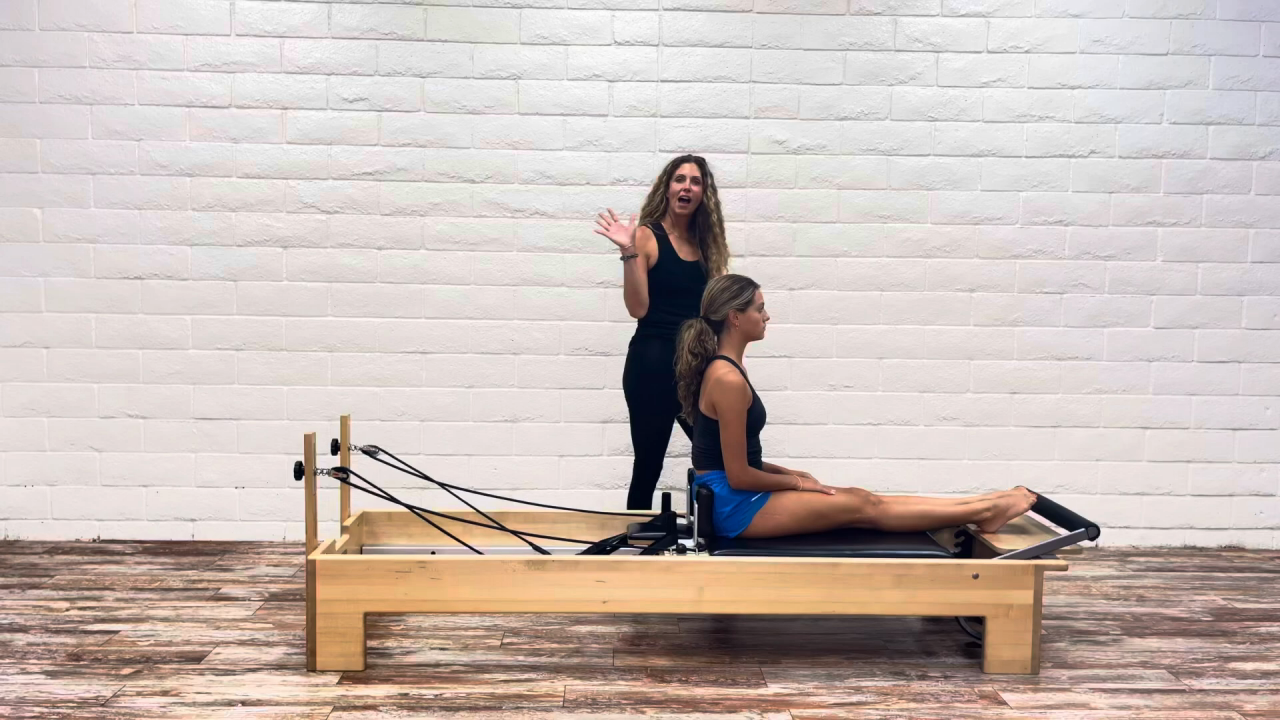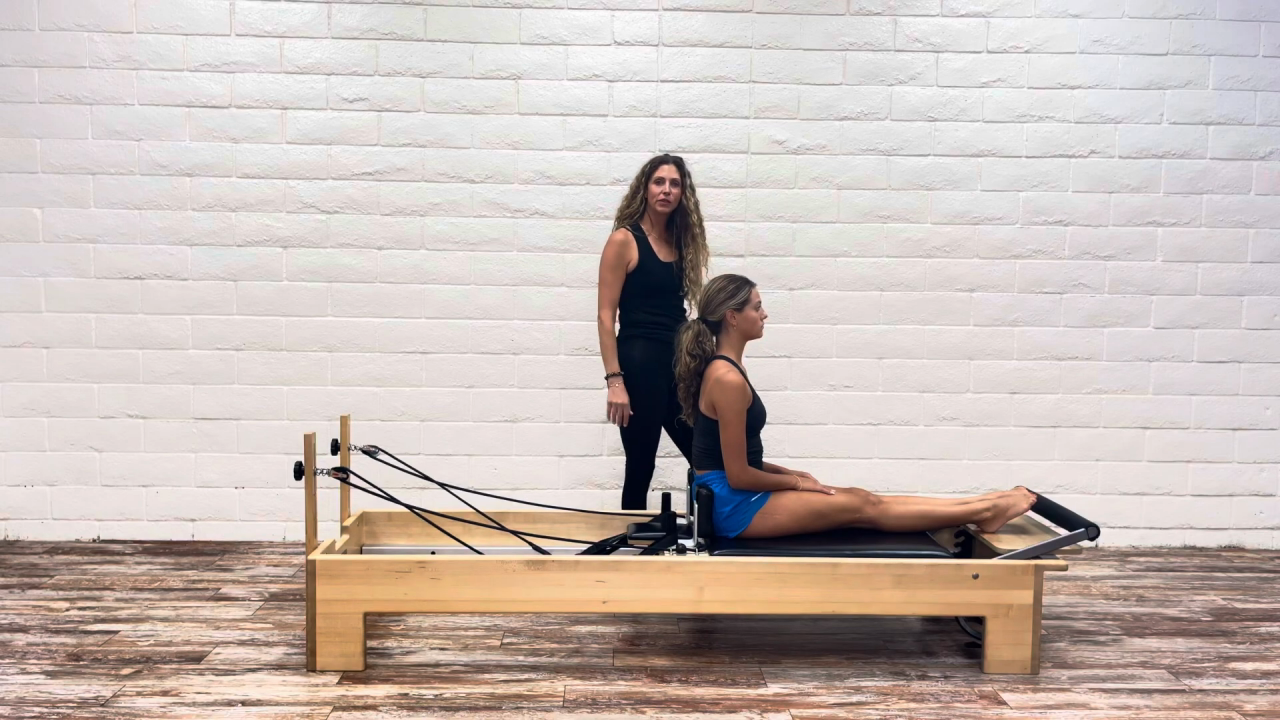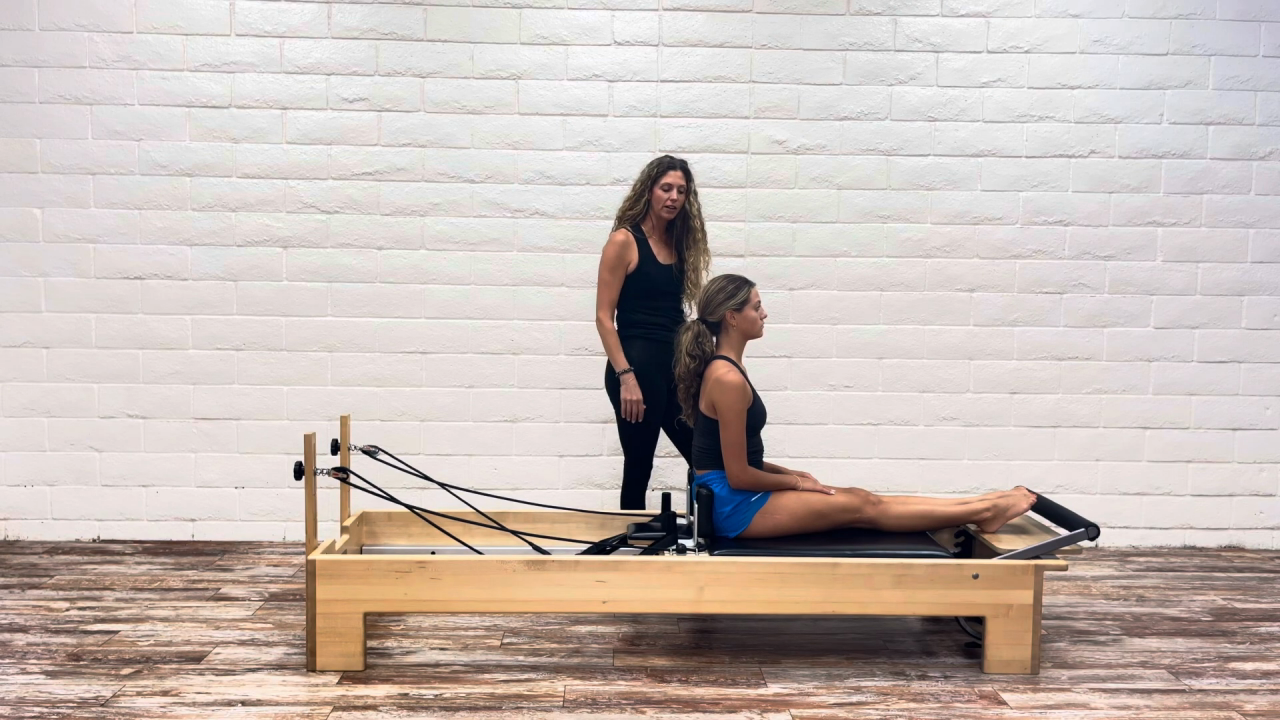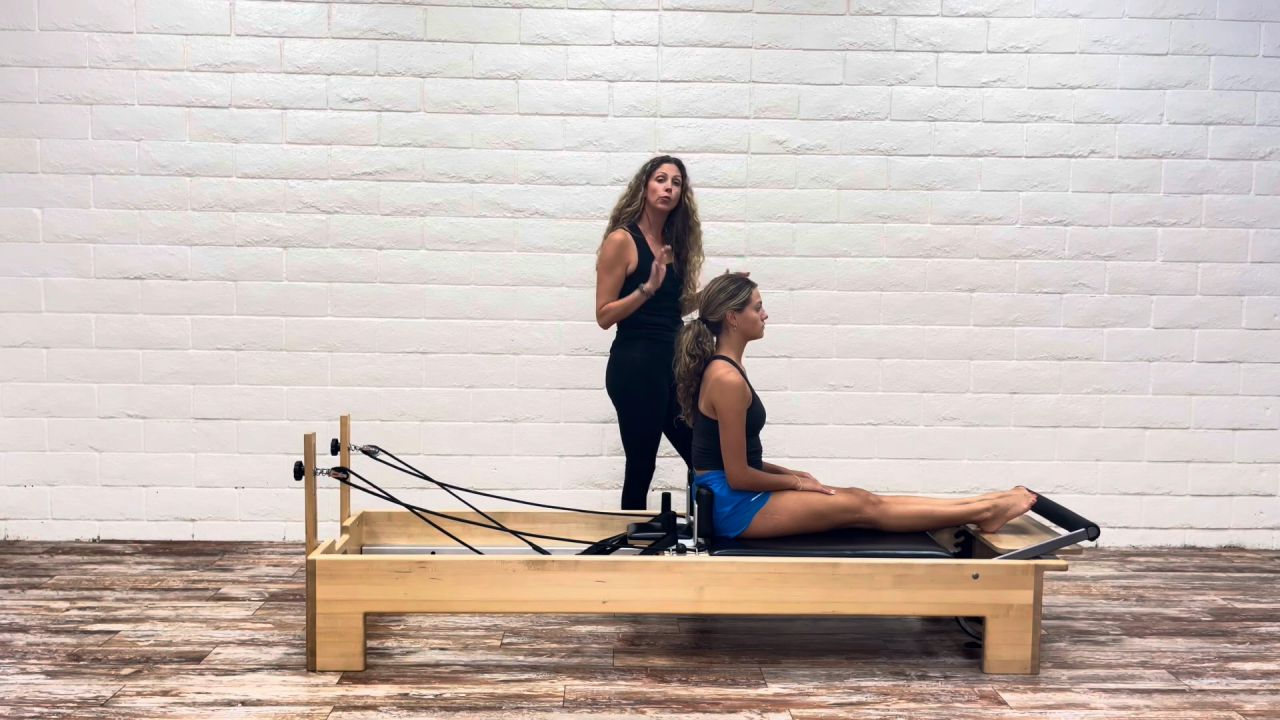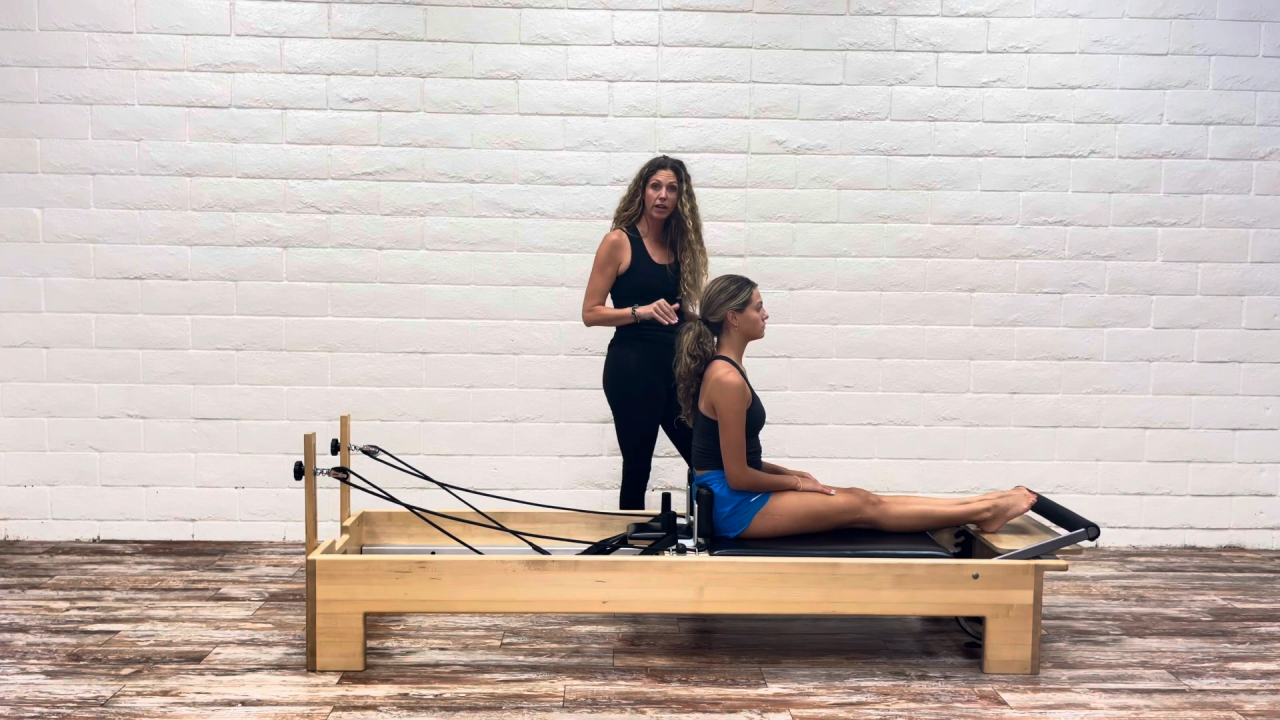
dt=0.7s
person 1, frame 1
left shoulder: (723, 368)
right shoulder: (728, 380)
right elbow: (739, 475)
left wrist: (787, 473)
right wrist: (796, 482)
left hip: (732, 494)
right hip: (733, 504)
left knee: (858, 496)
right knee: (862, 507)
left ankle: (979, 506)
right ankle: (982, 513)
person 1, frame 2
left shoulder: (724, 368)
right shoulder: (728, 379)
right elbow: (738, 475)
left wrist: (788, 474)
right wrist: (796, 483)
left hip: (731, 494)
right hip: (733, 504)
left knee: (858, 498)
right knee: (862, 507)
left ankle: (979, 505)
right ankle: (982, 512)
person 1, frame 3
left shoulder: (723, 368)
right shoulder: (728, 380)
right elbow: (738, 474)
left wrist: (787, 473)
right wrist: (795, 482)
left hip: (731, 494)
right hip: (733, 504)
left knee: (860, 497)
right knee: (862, 507)
left ankle: (979, 504)
right ankle: (983, 512)
person 1, frame 4
left shoulder: (723, 369)
right shoulder: (728, 380)
right elbow: (739, 476)
left wrist: (788, 474)
right wrist: (795, 482)
left hip: (730, 494)
right hip: (733, 504)
left knee: (858, 498)
right knee: (862, 507)
left ankle: (980, 506)
right ankle: (982, 513)
person 1, frame 5
left shoulder: (724, 369)
right shoulder: (727, 380)
right elbow: (738, 475)
left wrist: (789, 474)
right wrist: (795, 482)
left hip: (730, 493)
right hip: (732, 504)
left knee: (858, 496)
right knee: (861, 507)
left ankle: (980, 505)
right ankle: (982, 513)
person 2, frame 1
left shoulder: (705, 241)
right shoulder: (646, 237)
right elbow: (638, 308)
right wrist: (629, 253)
right hip: (652, 361)
right knee: (648, 466)
person 2, frame 2
left shoulder: (680, 240)
right shoulder: (623, 240)
right elbow: (606, 315)
right wrist: (614, 380)
left hip: (677, 361)
right hip: (639, 362)
right knee: (640, 466)
person 2, frame 3
left shoulder: (678, 242)
right shoulder: (624, 241)
right elbow: (604, 317)
right wrist: (625, 377)
left hip: (675, 363)
right hip: (637, 367)
right knee: (639, 467)
person 2, frame 4
left shoulder: (672, 241)
right shoulder: (621, 240)
right elbow: (604, 316)
right wrist: (648, 287)
left hip: (671, 361)
right hip: (633, 363)
right knee: (641, 466)
person 2, frame 5
left shoulder: (679, 244)
right shoulder: (619, 242)
right elbow: (590, 313)
right wrist: (642, 311)
left hip: (674, 363)
right hip: (632, 365)
right knee: (637, 467)
